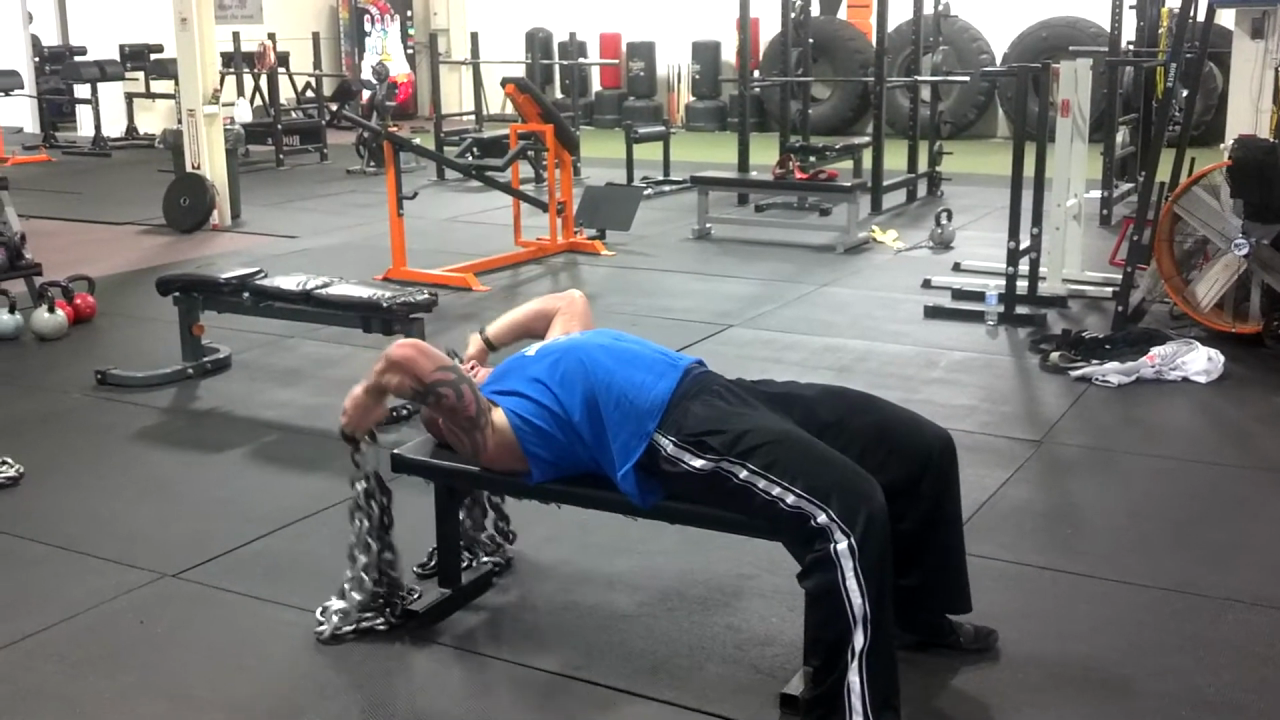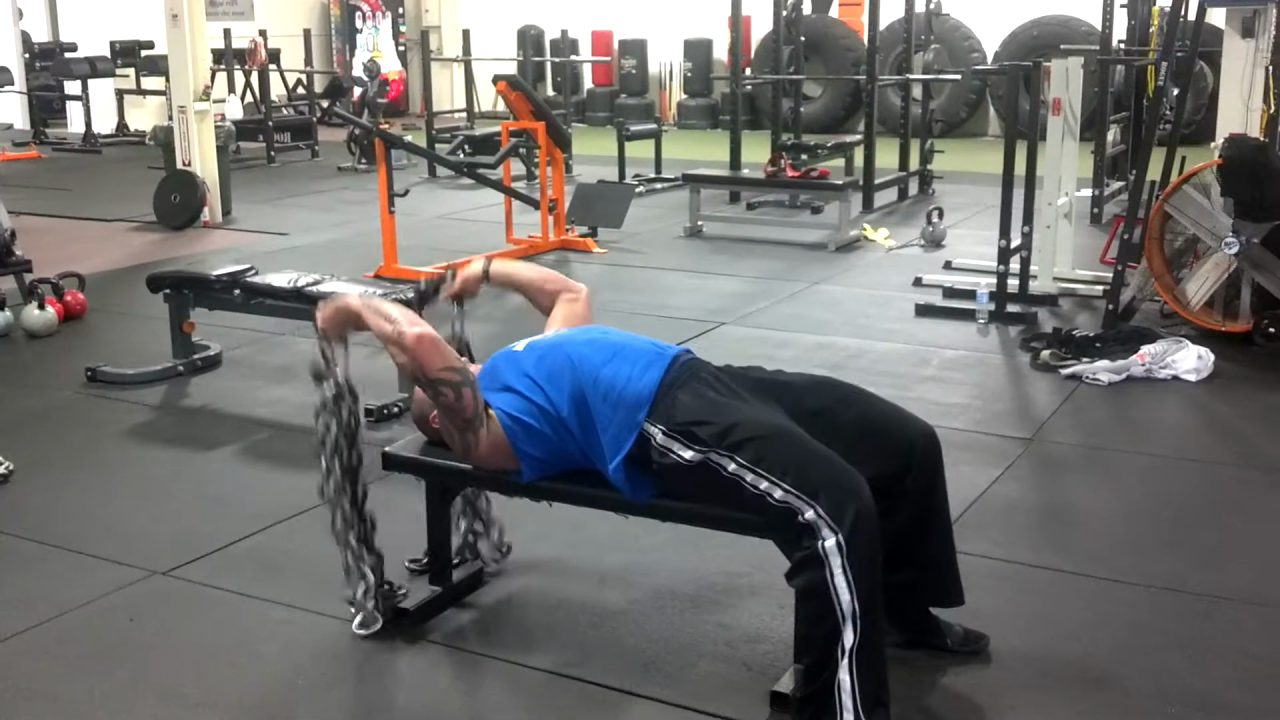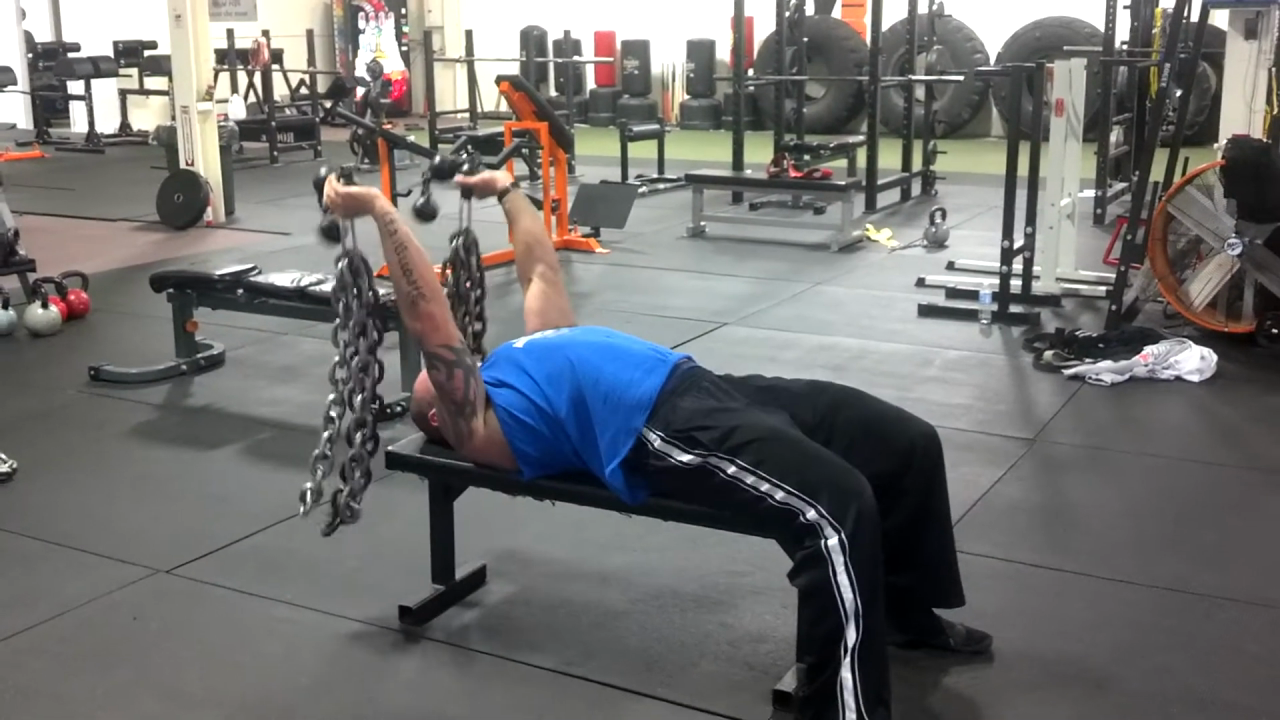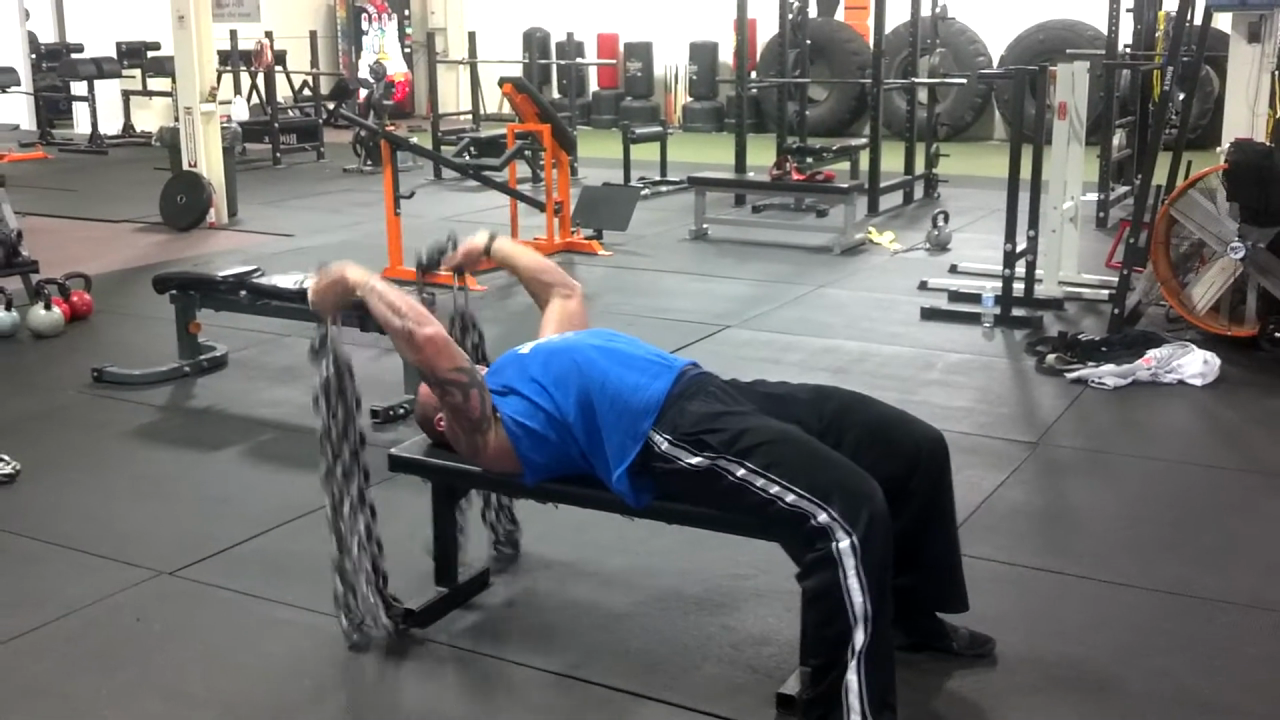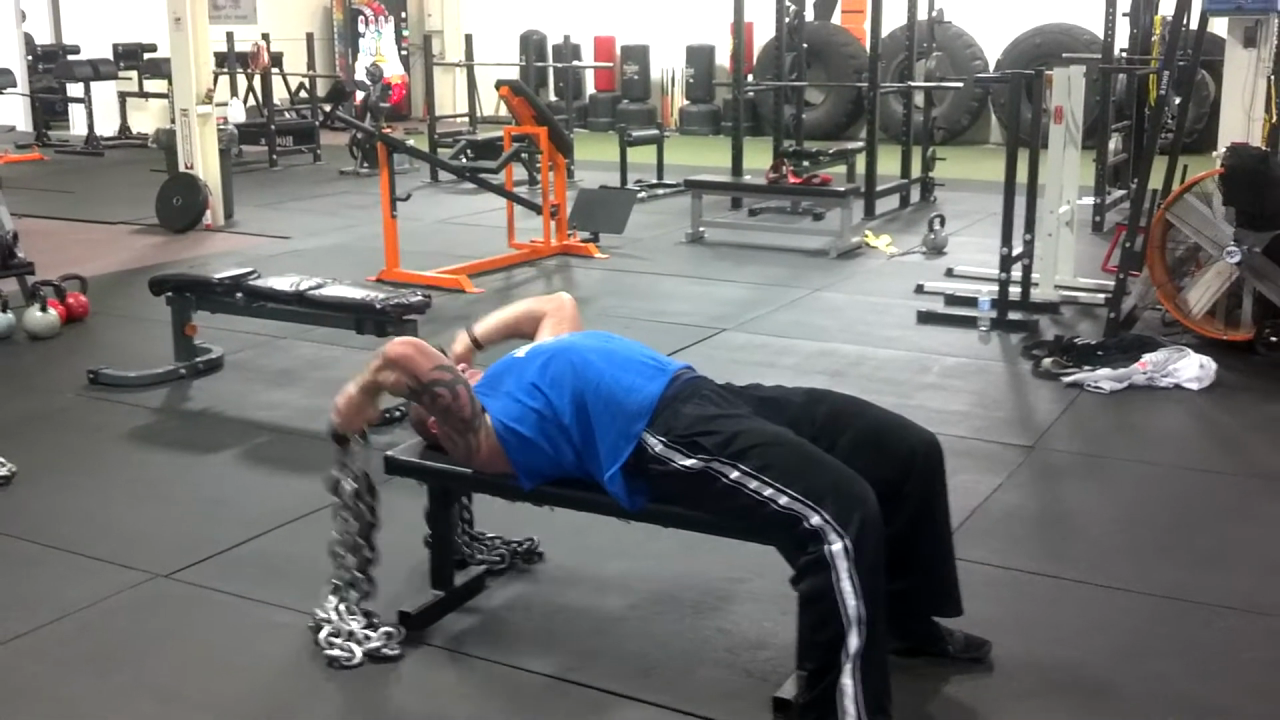
dt=0.4s
person 1, frame 1
left shoulder: (533, 373)
right shoulder: (490, 431)
left elbow: (570, 300)
right elbow: (412, 356)
left wrist: (485, 336)
right wrist: (369, 393)
left hip: (715, 389)
right hip: (677, 434)
left knee: (923, 450)
right knee: (849, 515)
left ankle: (915, 612)
person 1, frame 2
left shoulder: (526, 372)
right shoulder: (479, 428)
left elbow: (572, 292)
right elbow: (419, 342)
left wrist: (486, 269)
right wrist: (353, 307)
left hip: (707, 380)
right hip: (666, 422)
left knee: (908, 444)
right knee: (837, 510)
left ankle: (903, 611)
person 1, frame 3
left shoulder: (531, 360)
right shoulder: (478, 426)
left elbow: (542, 272)
right elbow: (427, 313)
left wrist: (506, 189)
right wrist: (375, 205)
left hip: (709, 388)
right hip: (665, 429)
left knee: (909, 444)
right knee: (837, 509)
left ankle: (907, 610)
person 1, frame 4
left shoulder: (532, 368)
right shoulder: (485, 433)
left elbow: (563, 289)
right elbow: (427, 340)
left wrist: (490, 244)
right wrist: (353, 279)
left hip: (711, 393)
right hip: (669, 434)
left knee: (916, 449)
right knee: (847, 513)
left ankle: (911, 614)
person 1, frame 5
left shoulder: (525, 377)
right shoulder: (478, 433)
left elbow: (559, 304)
right elbow: (409, 357)
left wrist: (473, 335)
right wrist: (362, 391)
left hip: (704, 395)
right hip: (664, 437)
left knee: (909, 453)
right knee: (842, 516)
left ankle: (905, 619)
